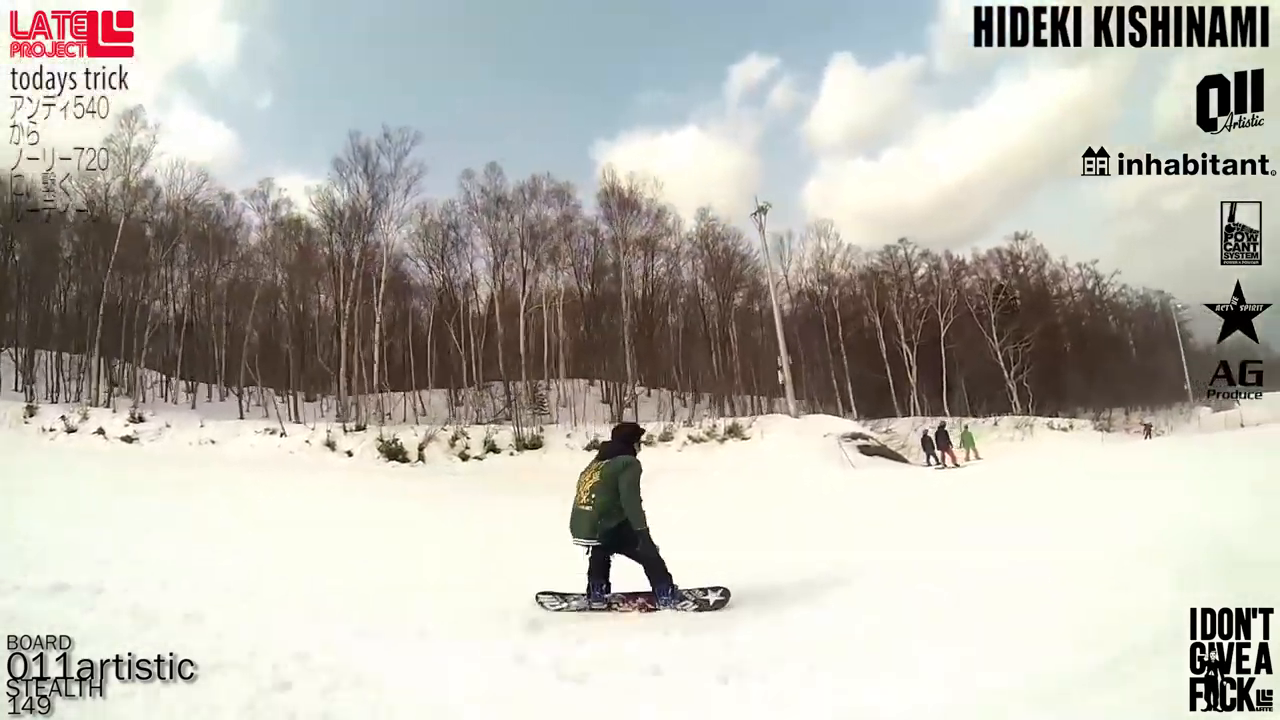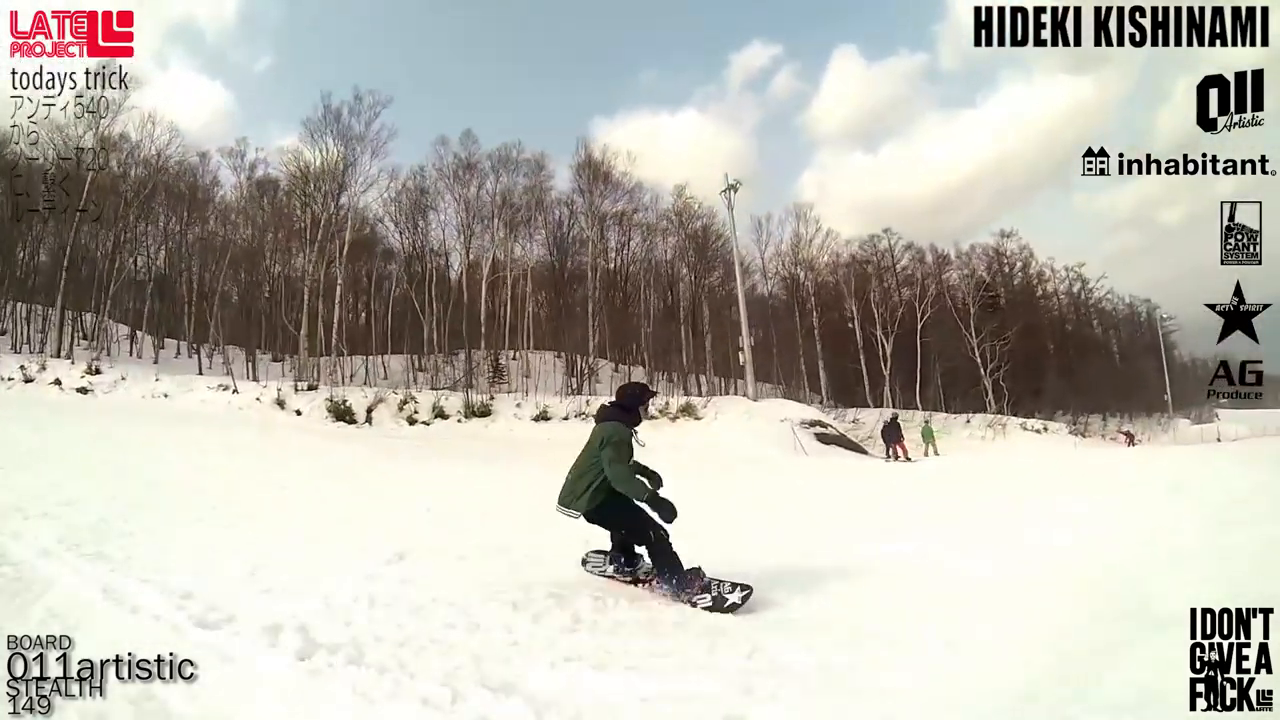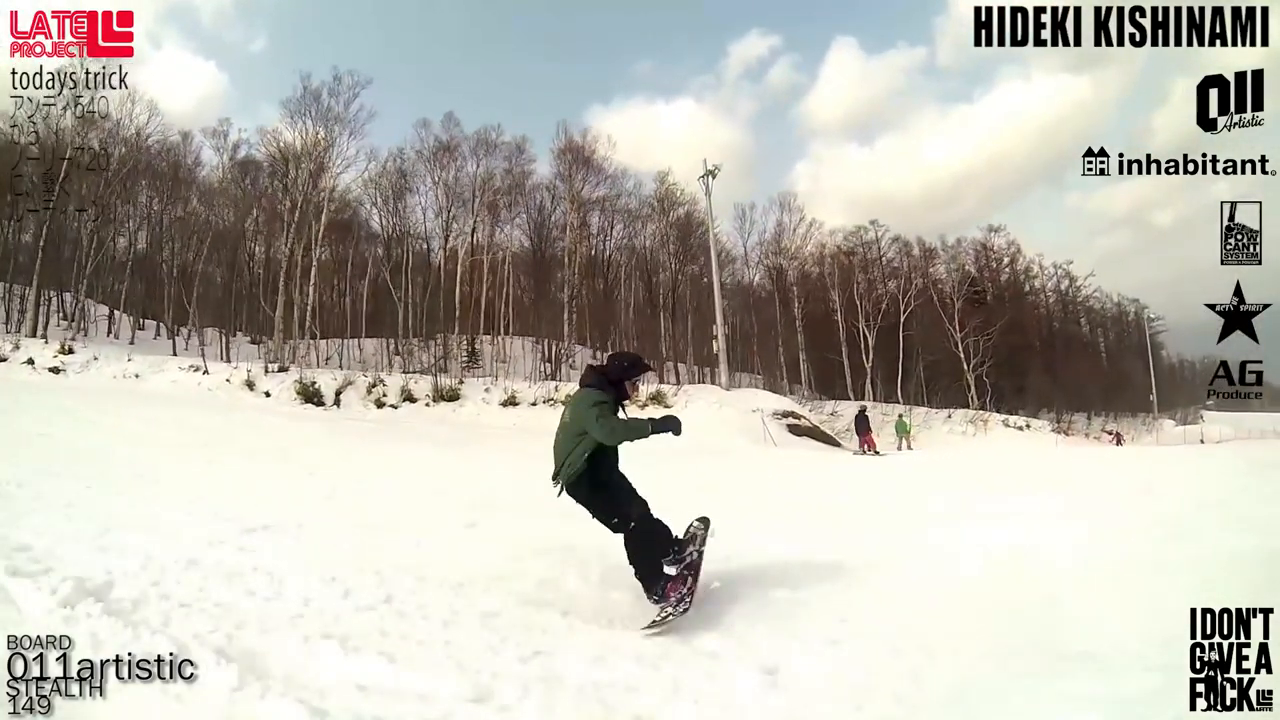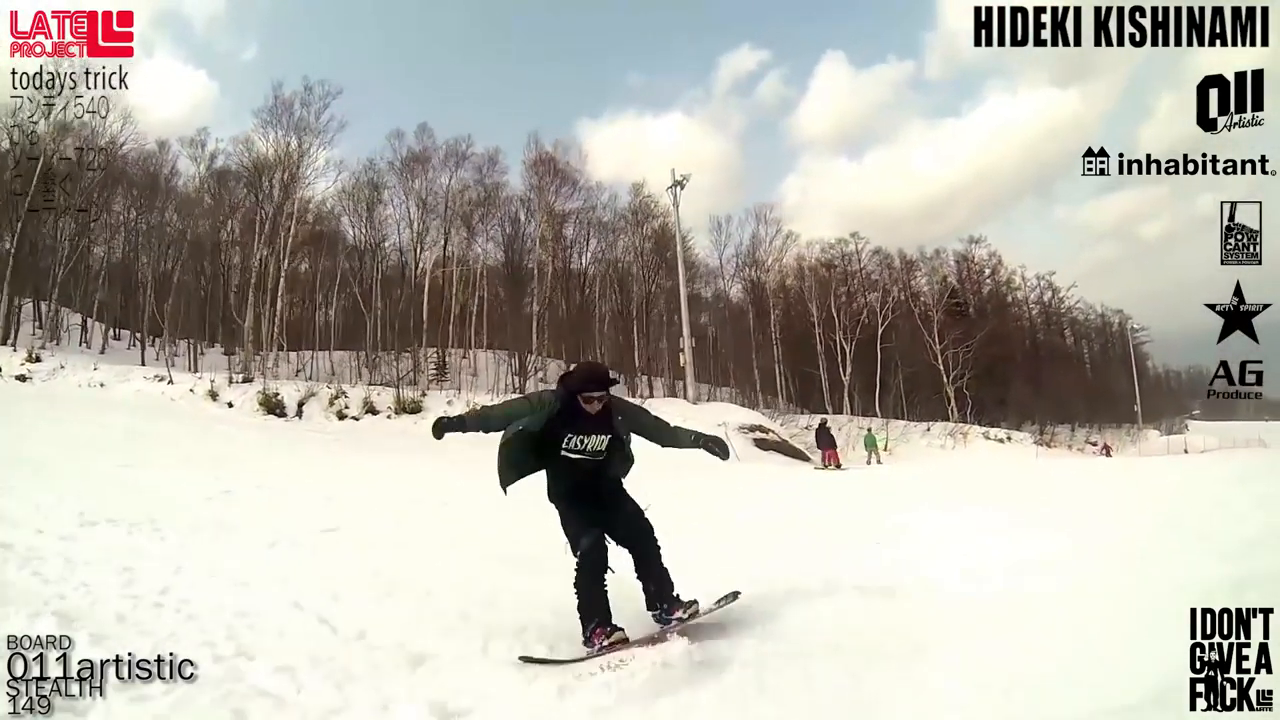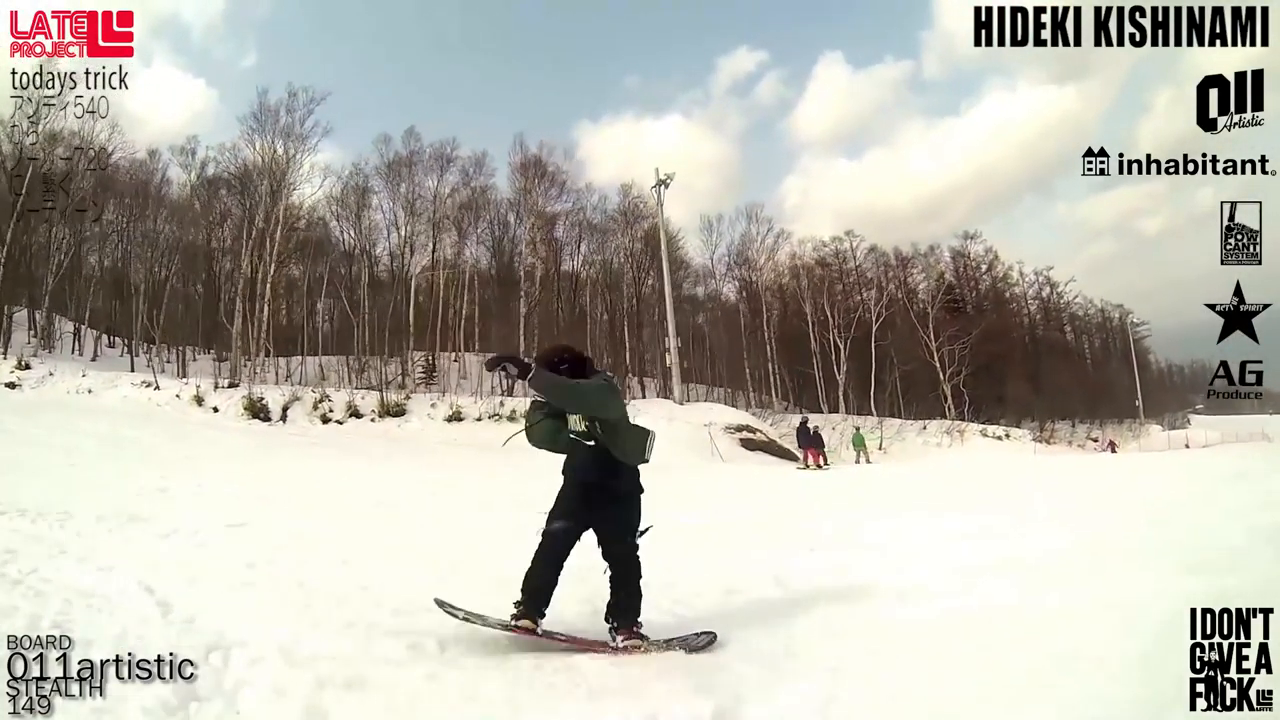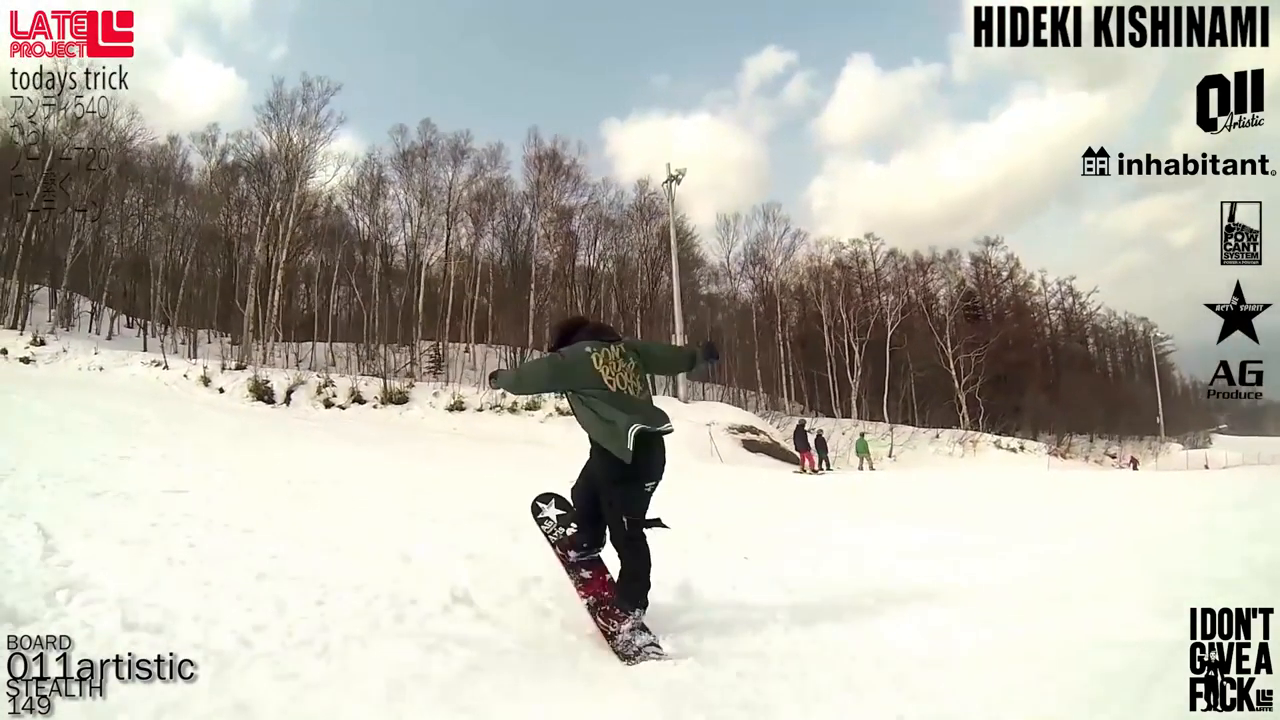
dt=0.4s
person 1, frame 1
left shoulder: (596, 463)
right elbow: (629, 499)
right wrist: (642, 532)
left hip: (585, 526)
right hip: (615, 526)
left knee: (601, 550)
right knee: (649, 555)
person 1, frame 2
left shoulder: (612, 424)
right shoulder: (616, 432)
right elbow: (619, 474)
left wrist: (644, 471)
right wrist: (653, 499)
left hip: (595, 492)
right hip: (598, 499)
left knee: (627, 517)
right knee: (653, 534)
left ankle: (622, 563)
right ankle: (679, 582)
person 1, frame 3
left shoulder: (605, 393)
right shoulder: (595, 399)
right elbow: (608, 431)
right wrist: (656, 424)
left hip: (601, 469)
right hip: (583, 477)
left knee: (637, 507)
right knee: (632, 523)
left ankle: (669, 550)
right ankle: (658, 587)
person 1, frame 4
left shoulder: (617, 410)
right shoulder: (551, 404)
left elbow: (659, 429)
right elbow: (501, 413)
left wrist: (700, 439)
right wrist: (459, 422)
left hip: (608, 489)
right hip: (571, 495)
left knee: (643, 540)
right knee: (591, 554)
left ankle: (664, 607)
right ankle: (596, 629)
person 1, frame 5
left shoulder: (601, 389)
right shoulder: (589, 384)
left elbow: (572, 394)
left wrist: (528, 371)
left hip: (617, 485)
right hip: (579, 481)
left knee: (621, 553)
right knee: (554, 542)
left ankle: (625, 623)
right ankle: (529, 609)
person 1, frame 6
left shoulder: (569, 357)
right shoulder: (625, 346)
left elbow: (524, 378)
right elbow: (676, 358)
left wrist: (499, 379)
right wrist: (702, 354)
left hip: (632, 452)
left knee: (626, 532)
right knee: (583, 493)
left ankle: (631, 603)
right ankle: (583, 548)
